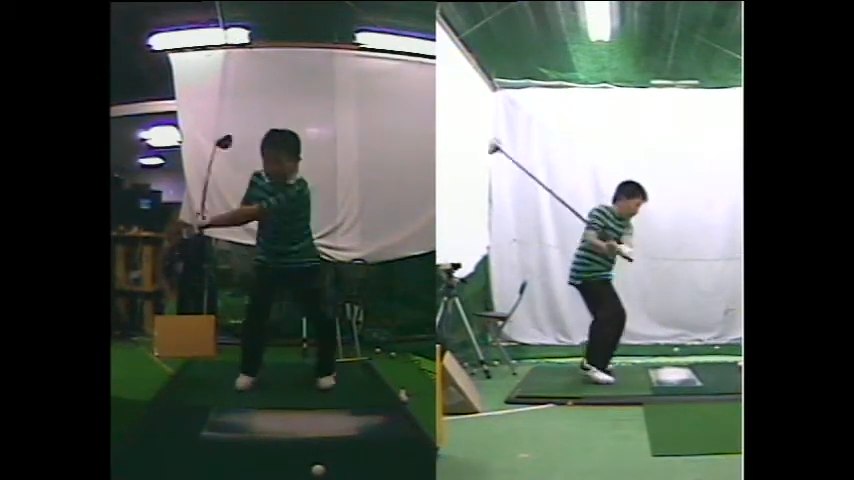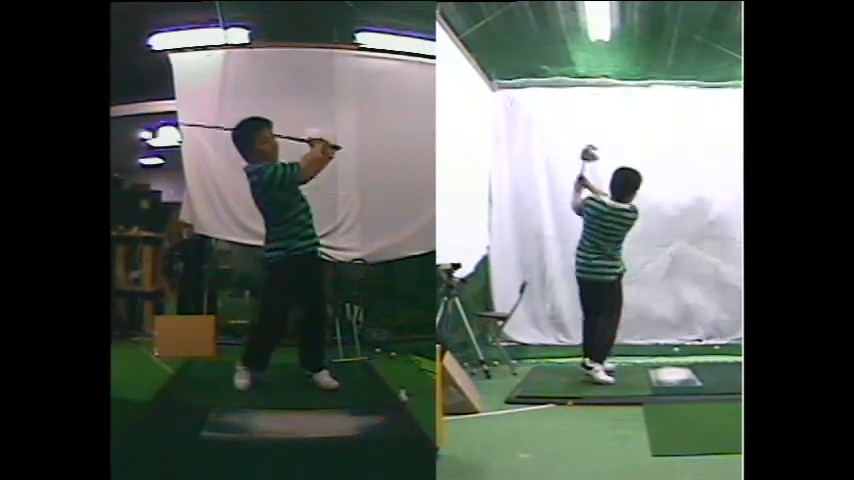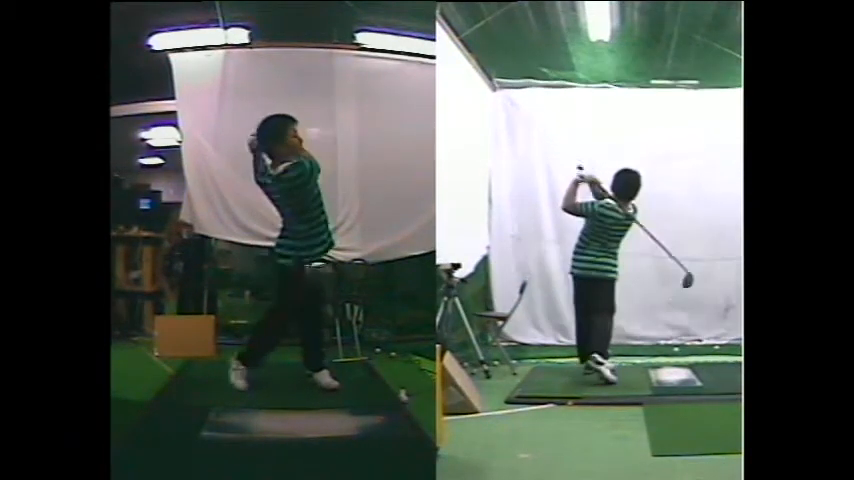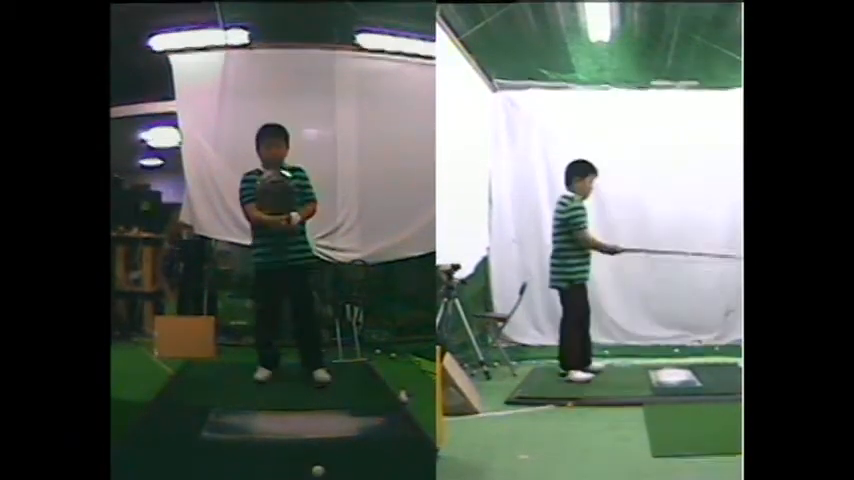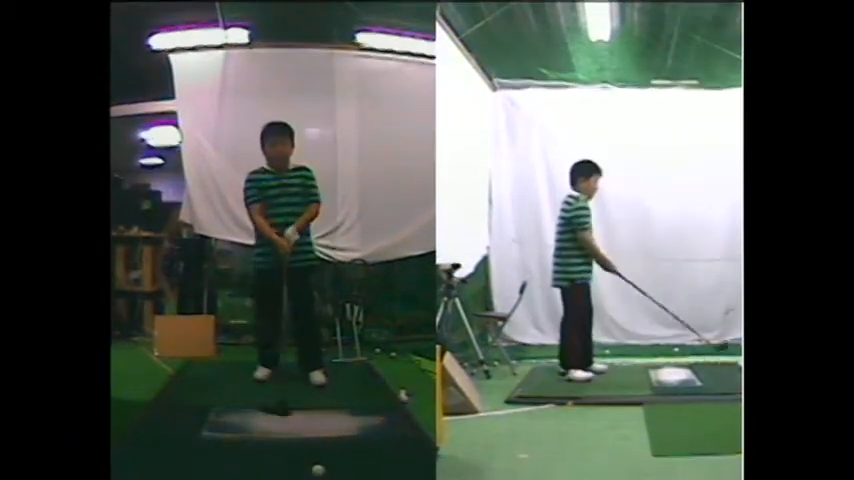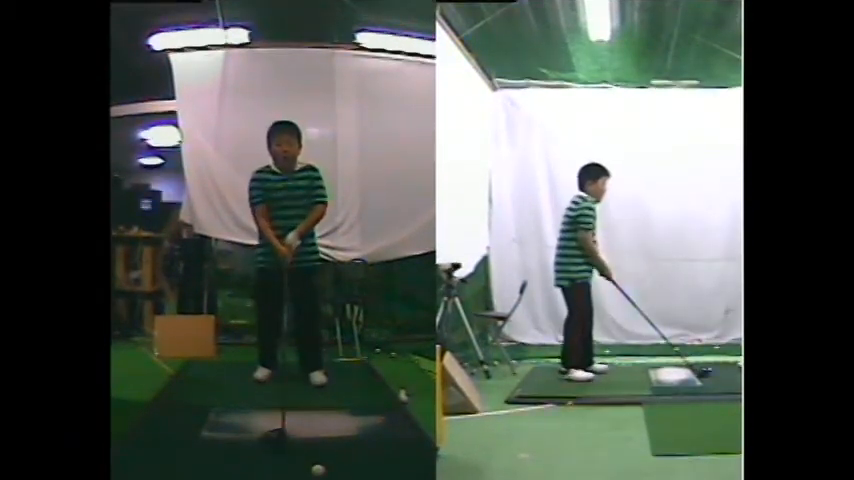
dt=0.4s
person 1, frame 1
left shoulder: (298, 190)
right shoulder: (260, 179)
left elbow: (251, 212)
right elbow: (247, 208)
left wrist: (213, 221)
left hip: (302, 263)
right hip: (267, 261)
left knee: (319, 319)
right knee: (255, 317)
left ankle: (325, 369)
right ankle: (249, 369)
person 1, frame 2
left shoulder: (272, 170)
right shoulder: (267, 175)
left elbow: (301, 170)
right elbow: (305, 171)
left wrist: (319, 153)
right wrist: (320, 149)
left hip: (305, 251)
right hip: (284, 257)
left knee: (314, 312)
right knee: (273, 315)
left ankle: (315, 366)
right ankle: (247, 365)
person 1, frame 3
left shoulder: (267, 174)
right shoulder: (301, 170)
left elbow: (258, 176)
right elbow: (309, 159)
left wrist: (257, 152)
left hip: (305, 254)
right hip: (297, 257)
left knee: (311, 313)
right knee: (283, 313)
left ankle: (316, 366)
right ankle: (243, 361)
person 1, frame 4
left shoulder: (298, 174)
right shoulder: (250, 179)
left elbow: (311, 205)
right elbow: (251, 213)
left wrist: (296, 217)
right wrist: (277, 221)
left hip: (298, 254)
right hip: (266, 255)
left knee: (304, 309)
right knee: (267, 311)
left ankle: (315, 364)
right ankle: (267, 362)
person 1, frame 5
left shoulder: (304, 174)
right shoulder: (255, 178)
left elbow: (314, 207)
right elbow: (256, 215)
left wrist: (293, 232)
right wrist: (276, 240)
left hip: (301, 254)
right hip: (267, 255)
left knee: (304, 310)
right knee: (267, 311)
left ankle: (313, 365)
right ankle: (267, 362)
person 1, frame 6
left shoulder: (311, 173)
right shoulder: (260, 177)
left elbow: (320, 208)
right elbow: (260, 216)
left wrist: (294, 237)
right wrist: (277, 246)
left hip: (304, 254)
right hip: (268, 255)
left knee: (307, 311)
right knee: (268, 311)
left ankle: (313, 365)
right ankle: (267, 362)
person 2, frame 1
left shoulder: (626, 225)
right shoulder: (600, 213)
left elbow: (626, 244)
right elbow: (590, 240)
left wrist: (618, 247)
right wrist: (607, 248)
left hip: (590, 275)
right hip: (590, 276)
left knee: (604, 317)
right knee: (614, 317)
left ankle: (593, 361)
right ankle: (593, 364)
person 2, frame 2
left shoulder: (593, 205)
right shoulder: (631, 213)
left elbow: (577, 206)
left wrist: (579, 185)
right wrist: (590, 186)
left hip: (585, 270)
right hip: (609, 273)
left knee: (591, 316)
right knee: (608, 317)
left ankle: (592, 358)
right ankle: (593, 362)
person 2, frame 3
left shoulder: (602, 209)
right shoulder: (631, 213)
left elbow: (568, 205)
left wrist: (576, 182)
right wrist: (594, 185)
left hip: (582, 269)
right hip: (605, 271)
left knee: (584, 315)
right knee: (603, 315)
left ankle: (587, 359)
right ankle: (598, 357)
person 2, frame 4
left shoulder: (567, 203)
right shoulder: (573, 206)
right elbow: (583, 239)
left wrist: (602, 247)
right wrist: (608, 248)
left hip: (572, 272)
right hip: (570, 274)
left knee: (581, 316)
right knee: (573, 318)
left ankle: (582, 361)
right ankle: (569, 367)
person 2, frame 5
left shoulder: (573, 203)
right shoulder: (579, 206)
right elbow: (585, 241)
left wrist: (599, 260)
right wrist: (605, 262)
left hip: (576, 272)
right hip: (573, 273)
left knee: (584, 316)
right knee: (574, 318)
left ankle: (584, 361)
right ankle: (568, 366)
person 2, frame 6
left shoulder: (579, 203)
right shoulder: (585, 206)
right elbow: (586, 242)
left wrist: (599, 266)
right wrist: (603, 267)
left hip: (576, 271)
right hip: (574, 273)
left knee: (584, 316)
right knee: (578, 317)
left ankle: (585, 361)
right ankle: (569, 366)
